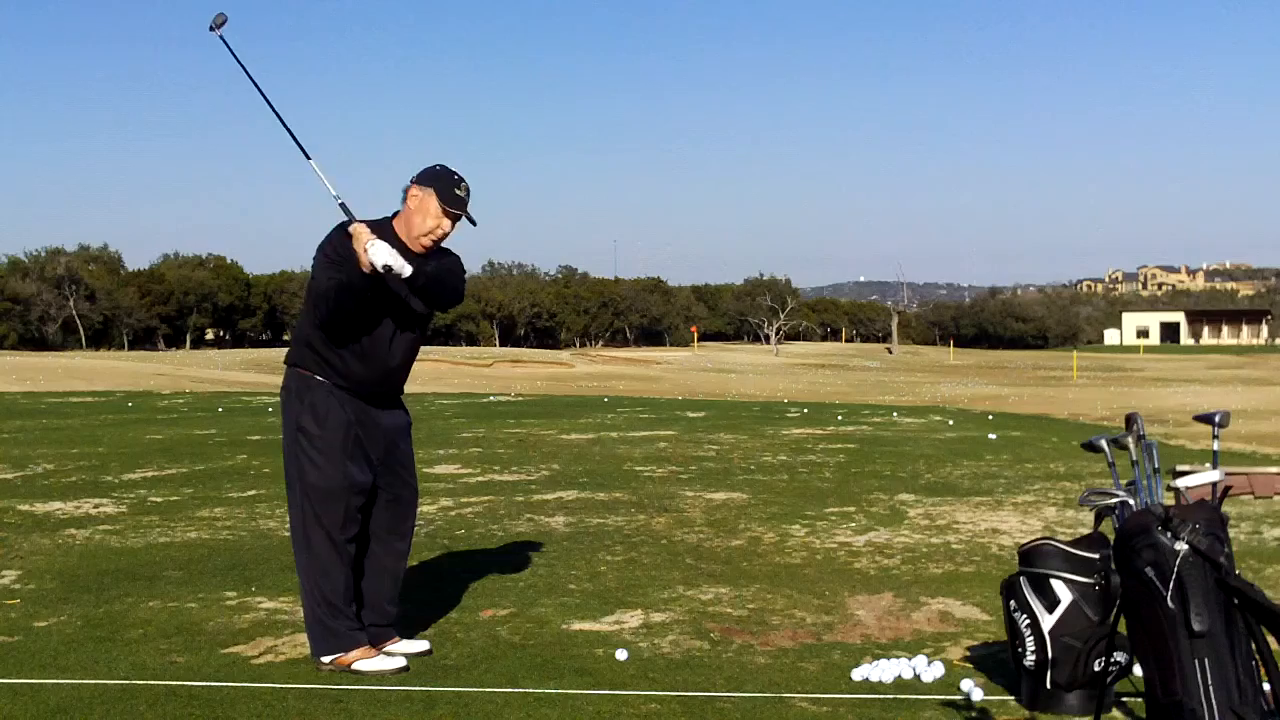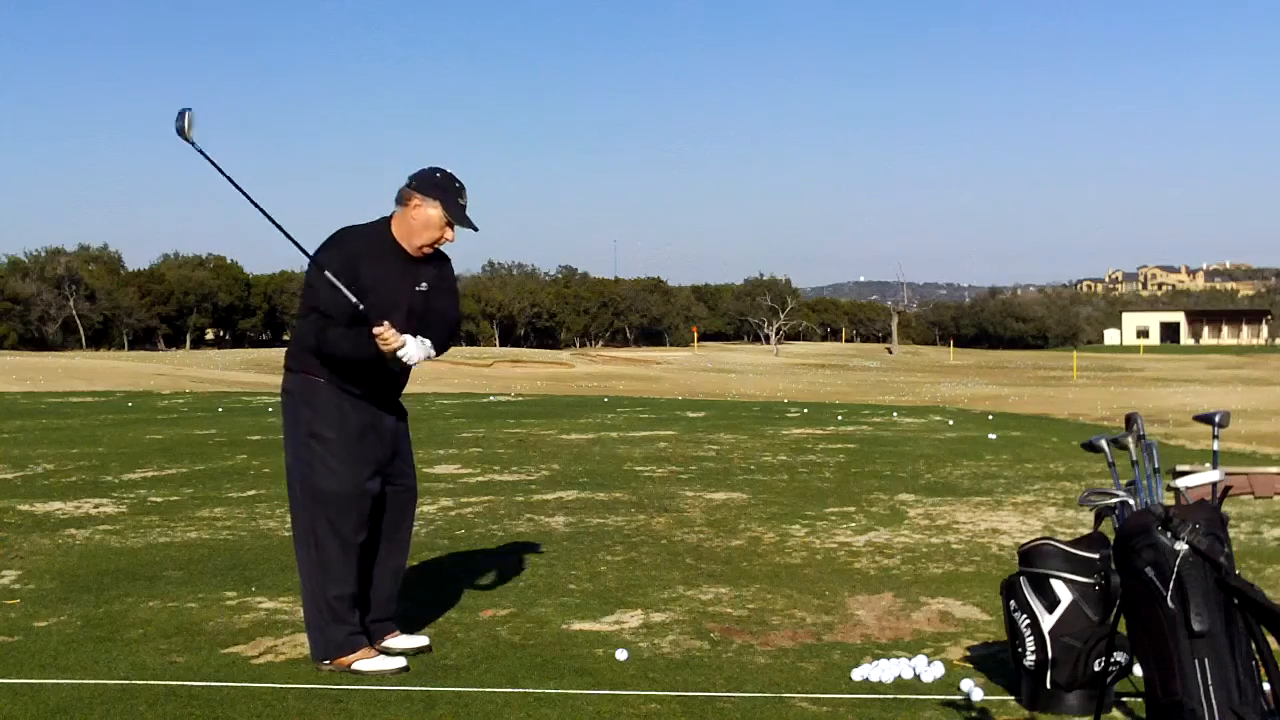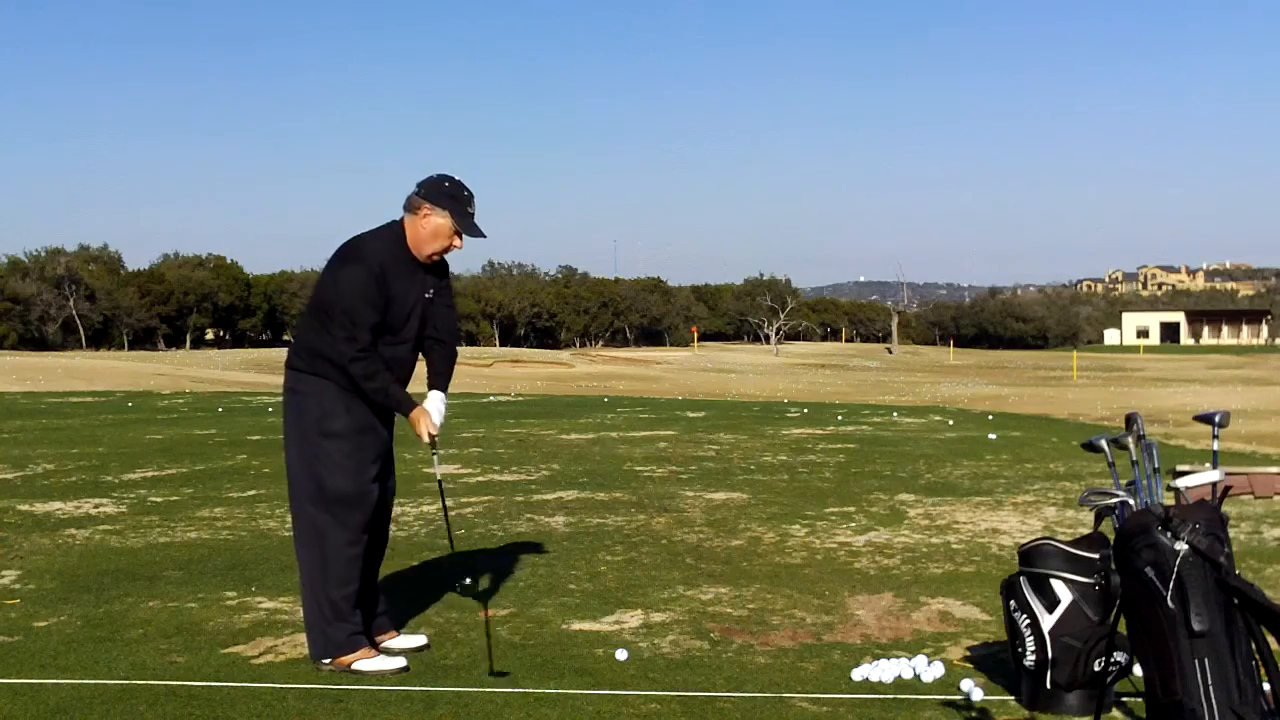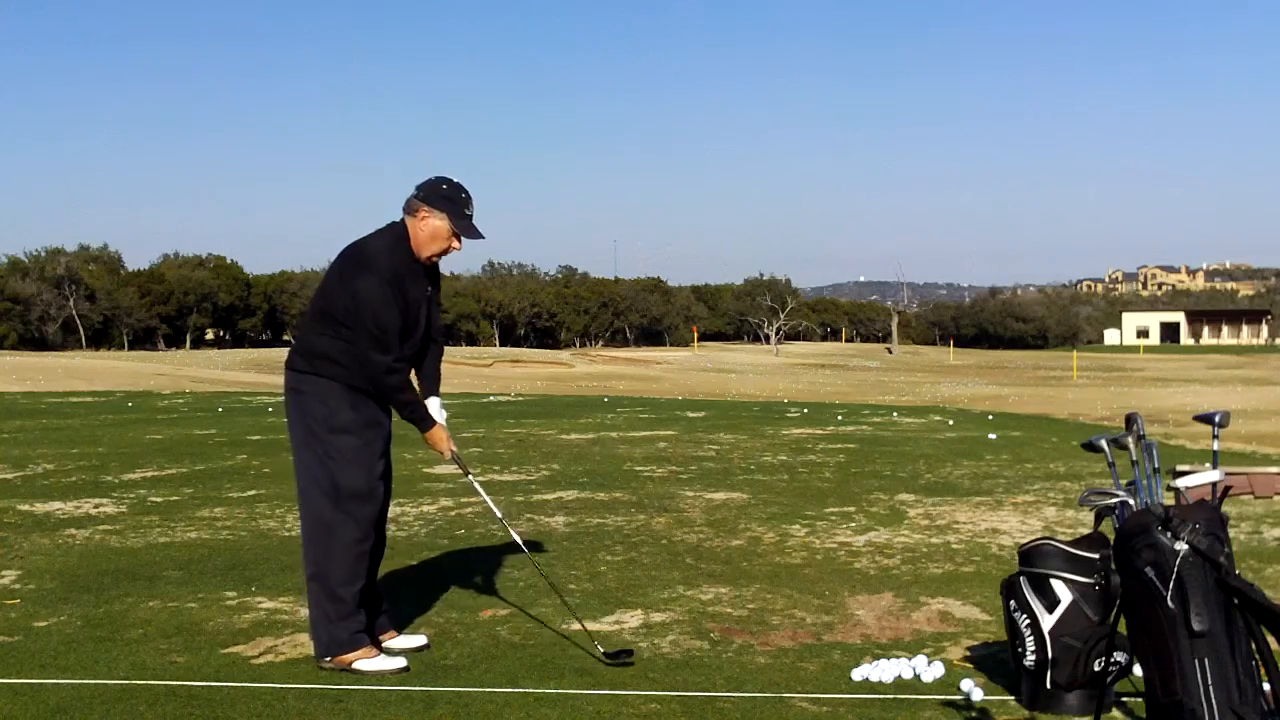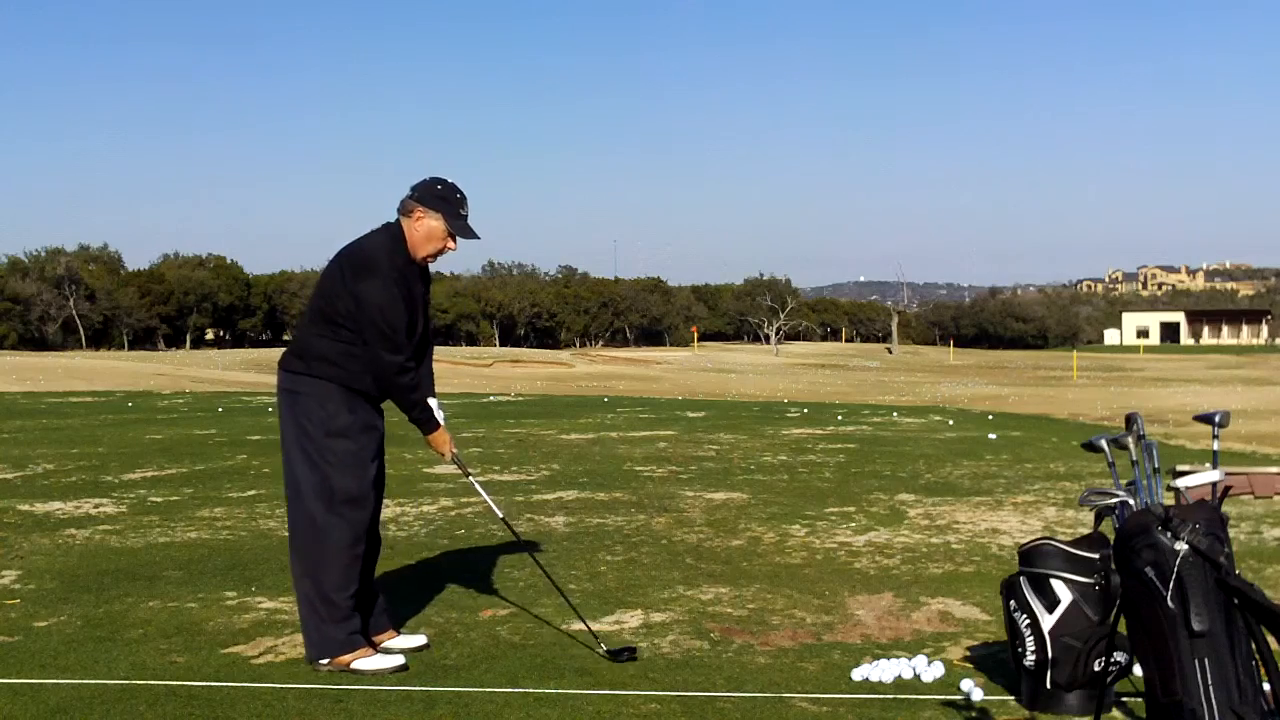
dt=0.3s
person 1, frame 1
left shoulder: (442, 264)
right shoulder: (344, 242)
left elbow: (448, 294)
right elbow: (330, 315)
left wrist: (399, 268)
right wrist: (363, 269)
left hip: (384, 404)
right hip: (323, 395)
left knee: (392, 512)
right knee: (332, 513)
left ankle: (376, 630)
right ankle: (339, 643)
person 1, frame 2
left shoulder: (436, 267)
right shoulder: (346, 249)
left elbow: (447, 323)
right elbow: (323, 333)
left wrist: (419, 343)
right wrist: (378, 346)
left hip: (381, 400)
right hip: (325, 396)
left knee: (392, 509)
right knee: (337, 513)
left ankle: (376, 625)
right ankle: (339, 644)
person 1, frame 3
left shoulder: (434, 270)
right shoulder: (362, 258)
left elbow: (442, 335)
right elbow: (353, 350)
left wrist: (436, 394)
right wrist: (409, 409)
left hip: (373, 402)
right hip: (325, 394)
left knee: (372, 511)
right knee: (338, 511)
left ankle: (370, 624)
right ankle: (339, 643)
person 1, frame 4
left shoulder: (424, 268)
right shoulder: (372, 264)
left elbow: (429, 337)
right elbow: (381, 359)
left wrist: (431, 399)
right wrist: (425, 424)
left hip: (362, 396)
right hip: (326, 392)
left knee: (368, 506)
right knee: (344, 507)
left ankle: (371, 624)
right ankle: (341, 641)
person 1, frame 5
left shoulder: (412, 266)
right shoulder: (373, 264)
left elbow: (417, 342)
right elbow: (390, 359)
left wrist: (430, 401)
right wrist: (429, 426)
left hip: (354, 396)
right hip: (320, 393)
left knee: (361, 508)
right knee: (336, 508)
left ankle: (369, 625)
right ankle: (335, 643)
